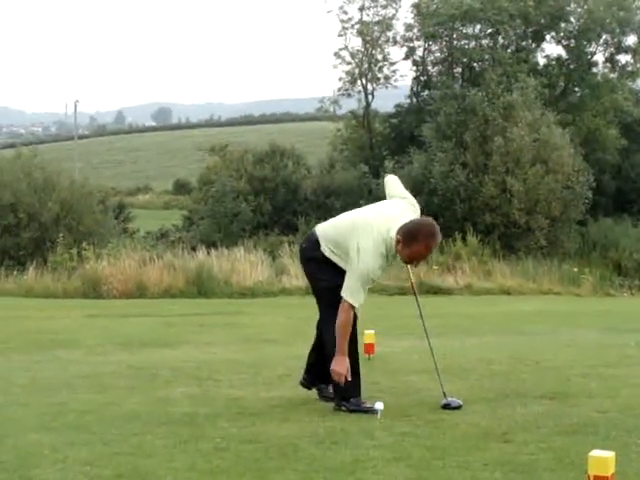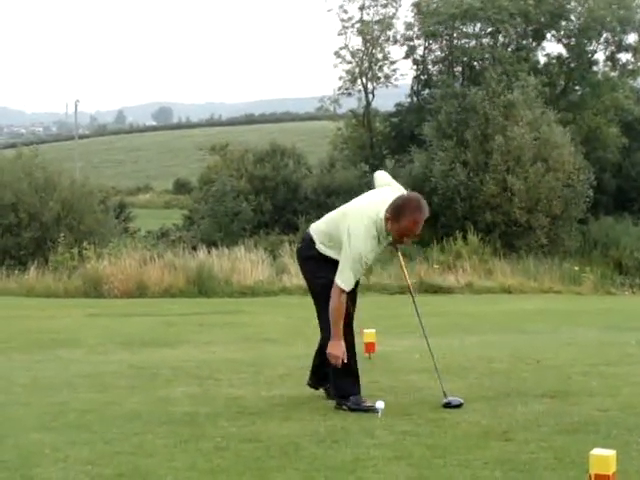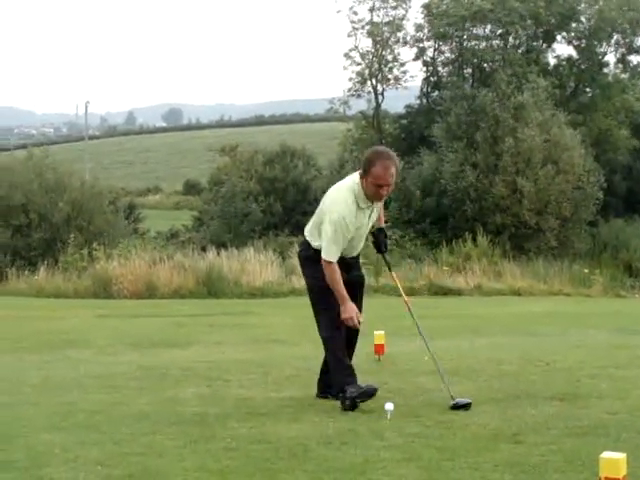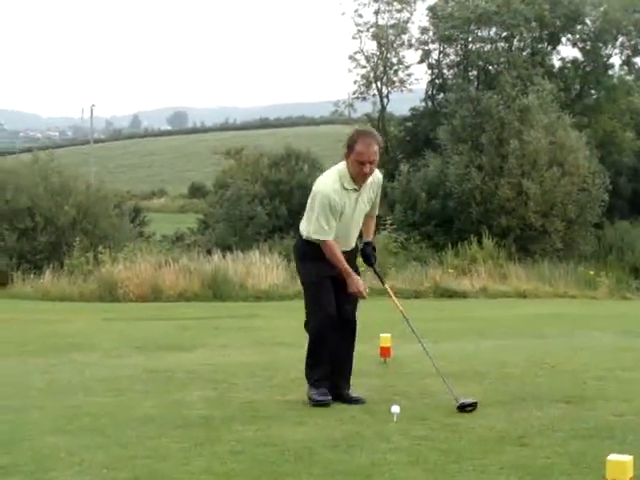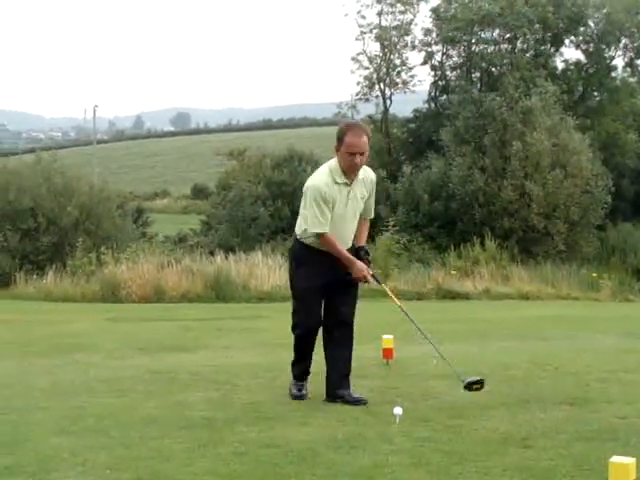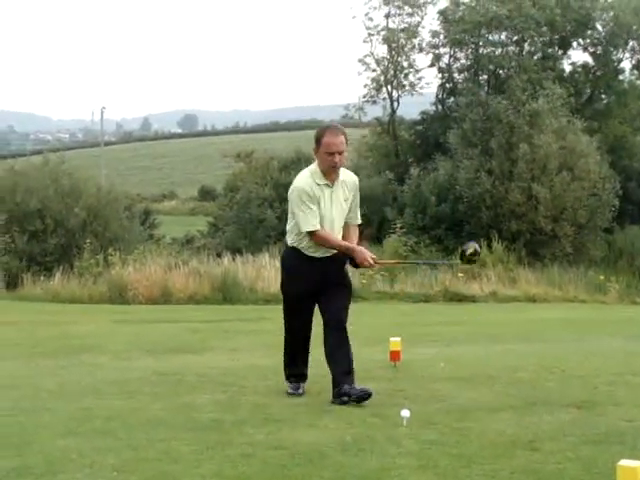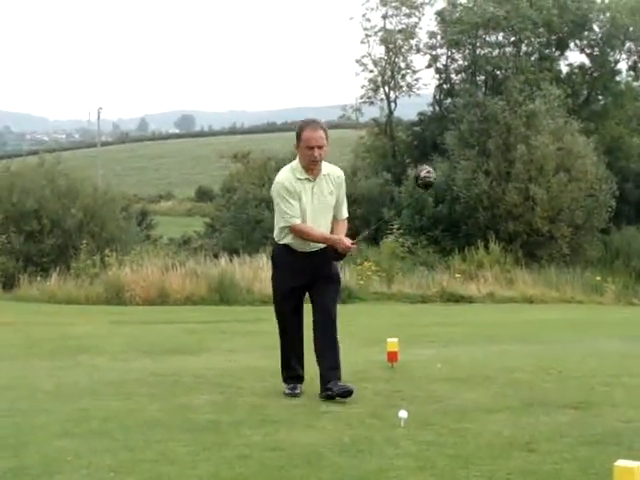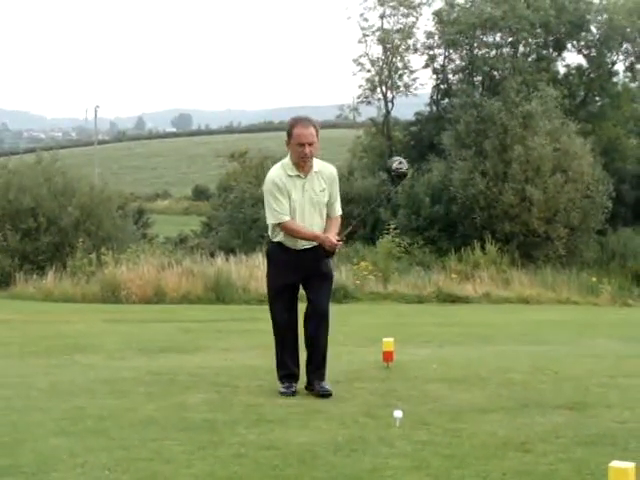
dt=0.2s
person 1, frame 1
left shoulder: (411, 212)
right shoulder: (371, 256)
left elbow: (390, 179)
right elbow: (348, 306)
right wrist: (340, 356)
left hip: (335, 247)
right hip: (318, 254)
left knee: (331, 316)
right knee: (337, 315)
left ankle: (315, 376)
right ankle: (346, 395)
person 1, frame 2
left shoulder: (400, 197)
right shoulder: (362, 240)
left elbow: (379, 175)
right elbow: (339, 291)
right wrist: (336, 339)
left hip: (337, 250)
right hip: (317, 254)
left knee: (342, 317)
right knee: (339, 319)
left ankle: (321, 377)
right ankle: (347, 394)
person 1, frame 3
left shoulder: (376, 183)
right shoulder: (341, 207)
right elbow: (329, 261)
left wrist: (379, 229)
right wrist: (344, 302)
left hip: (350, 256)
right hip: (318, 255)
left knee: (351, 324)
right knee: (333, 320)
left ankle: (330, 383)
right ankle: (346, 387)
person 1, frame 4
left shoulder: (376, 178)
right shoulder: (327, 189)
right elbow: (324, 240)
left wrist: (368, 242)
right wrist: (350, 277)
left hip: (346, 252)
right hip: (313, 252)
left knee: (346, 320)
right knee: (323, 316)
left ankle: (338, 385)
right ankle: (318, 383)
person 1, frame 5
left shoulder: (368, 178)
right shoulder: (319, 184)
right elbow: (321, 234)
left wrist: (360, 248)
right wrist: (352, 264)
left hip: (343, 254)
right hip: (309, 255)
left knee: (342, 322)
right knee: (308, 321)
left ankle: (338, 387)
right ankle: (299, 377)
person 1, frame 6
left shoulder: (351, 181)
right shoulder: (302, 186)
left elbow: (352, 222)
right elbow: (314, 233)
left wrist: (353, 250)
right wrist: (353, 250)
left hip: (333, 262)
right hip: (300, 262)
left knee: (336, 323)
right knee: (298, 325)
left ankle: (343, 386)
right ankle: (296, 378)
person 1, frame 7
left shoulder: (336, 175)
right shoulder: (284, 181)
left elbow: (340, 216)
right elbow: (294, 226)
left wrist: (339, 241)
right wrist: (333, 239)
left hip: (323, 257)
right hip: (290, 258)
left knee: (326, 317)
right knee: (290, 323)
left ankle: (331, 381)
right ankle: (293, 379)
person 1, frame 8
left shoulder: (329, 172)
right shoulder: (275, 178)
left elbow: (334, 213)
right elbow: (284, 223)
left wrist: (330, 238)
right wrist: (319, 237)
left hip: (317, 256)
right hip: (283, 255)
left knee: (319, 314)
right knee: (284, 320)
left ankle: (316, 378)
right ankle: (288, 378)
